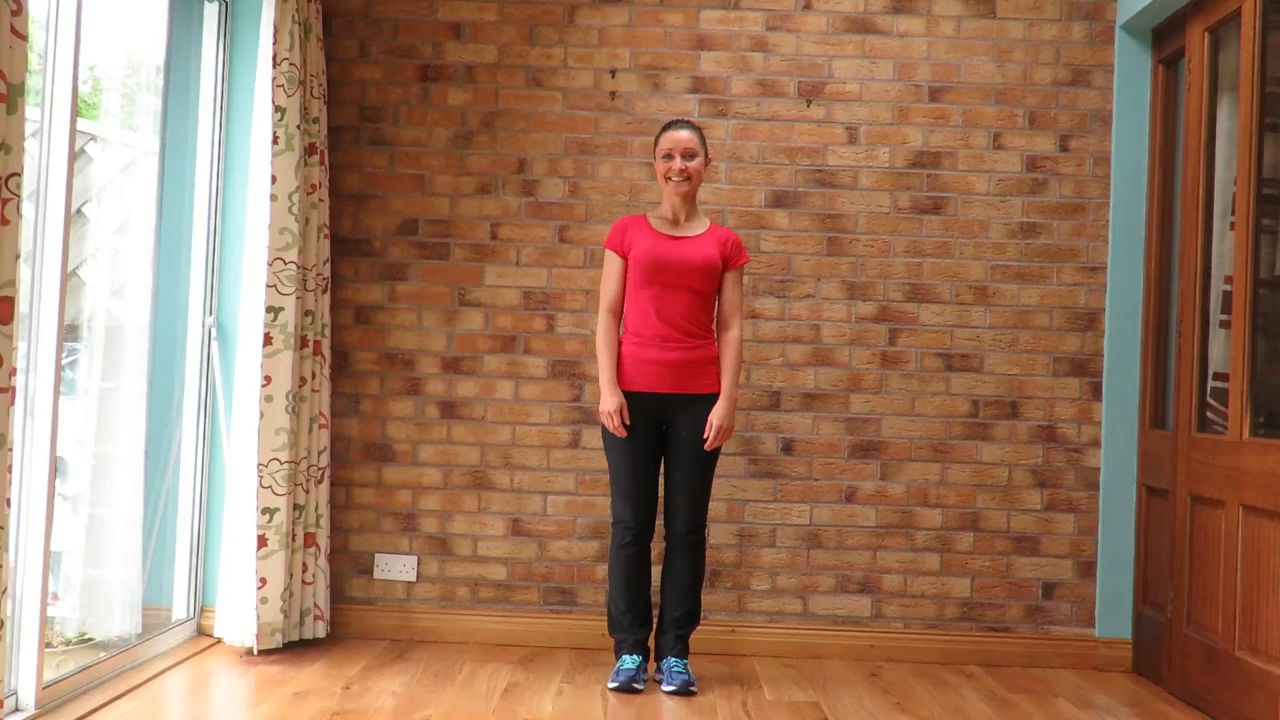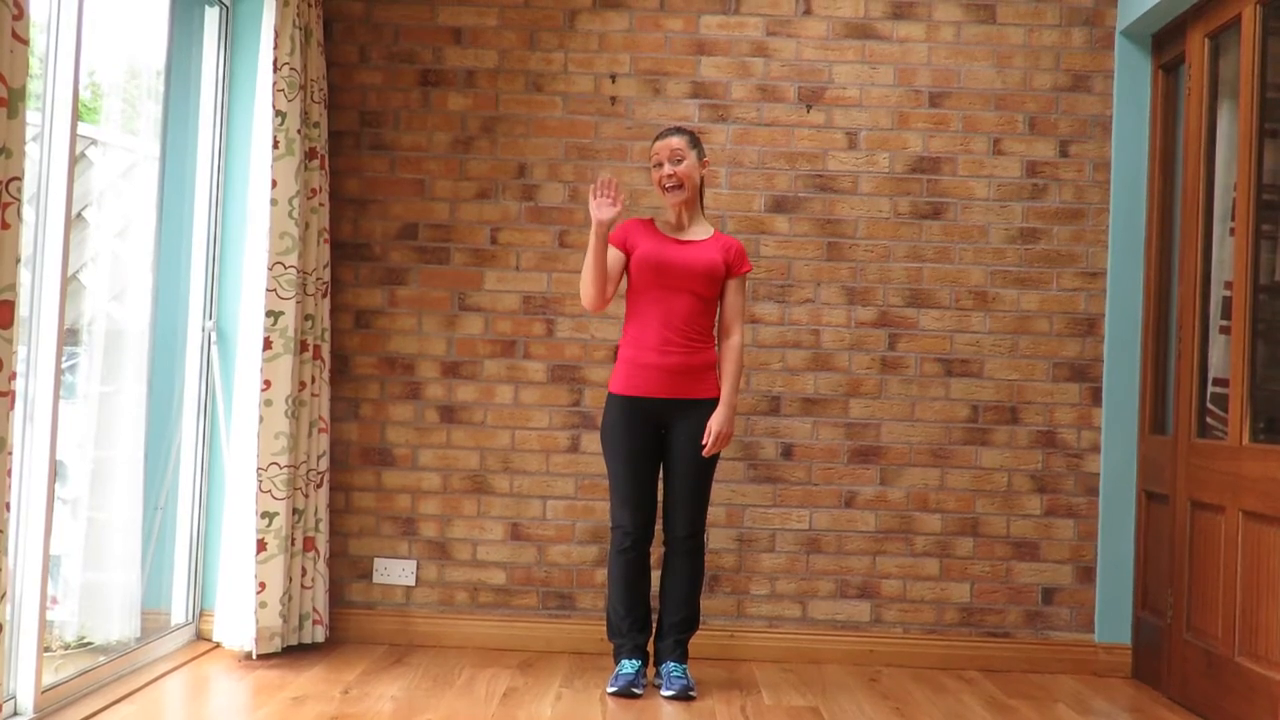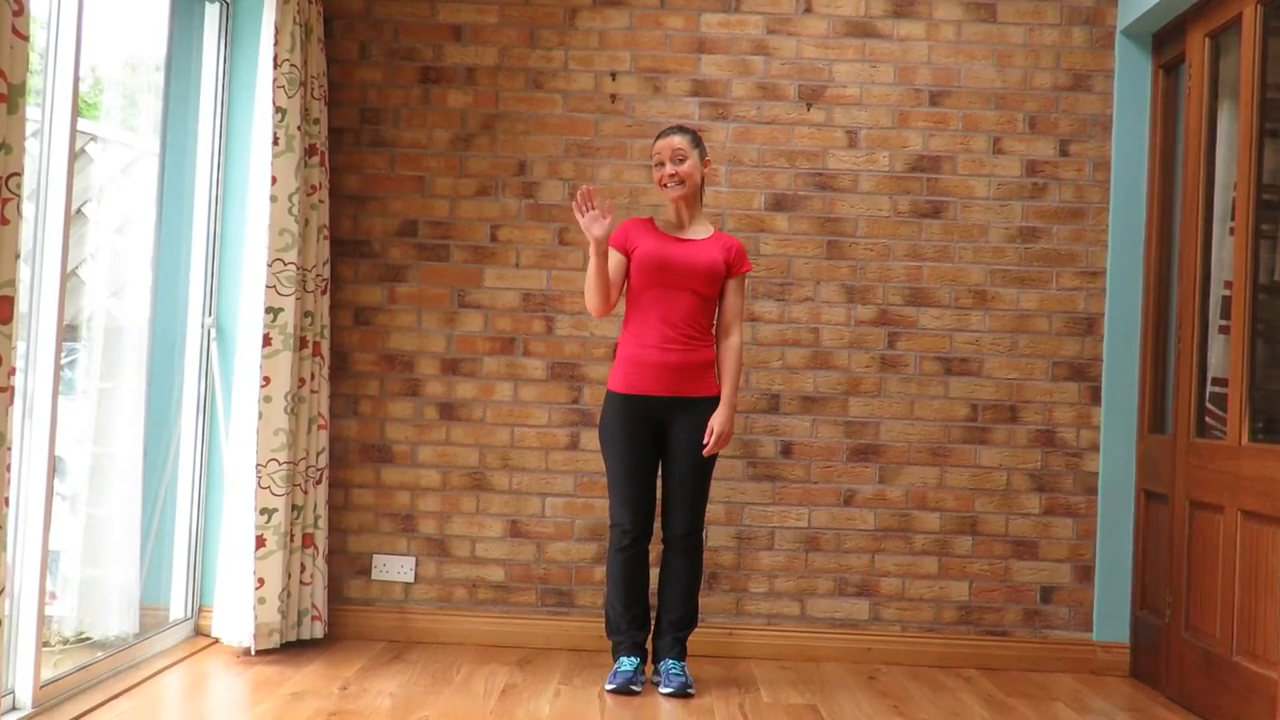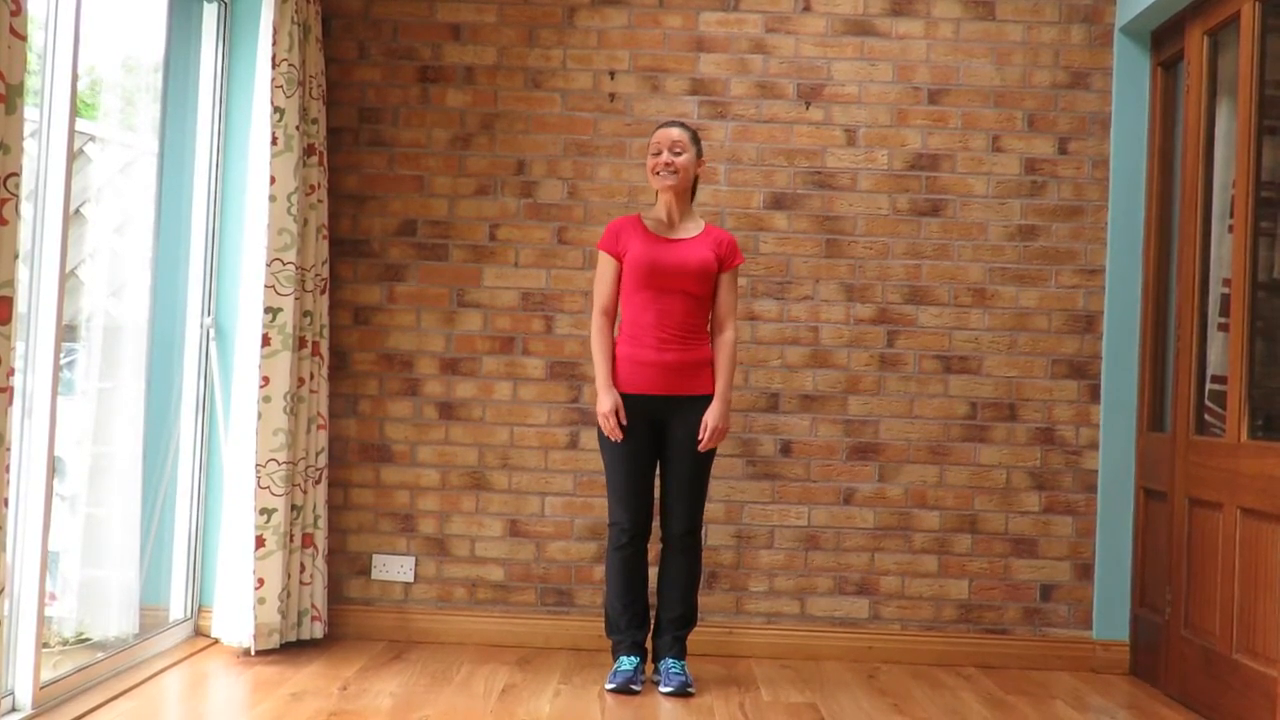
dt=0.7s
person 1, frame 1
left shoulder: (724, 243)
right shoulder: (627, 232)
left elbow: (730, 328)
right elbow: (608, 317)
left wrist: (727, 400)
right wrist: (607, 388)
left hip: (696, 399)
right hip: (634, 394)
left knee: (686, 528)
right knee: (630, 525)
left ankle: (674, 652)
right ankle: (630, 651)
person 1, frame 2
left shoulder: (728, 250)
right shoulder: (630, 233)
left elbow: (731, 335)
right elbow: (593, 301)
left wrist: (727, 406)
right wrist: (598, 230)
left hip: (695, 405)
right hip: (632, 399)
left knee: (686, 532)
right knee: (630, 529)
left ankle: (674, 657)
right ankle: (629, 655)
person 1, frame 3
left shoulder: (727, 249)
right shoulder: (632, 233)
left elbow: (730, 335)
right elbow: (600, 307)
left wrist: (728, 406)
right wrist: (595, 245)
left hip: (695, 403)
right hip: (630, 397)
left knee: (684, 531)
right knee: (629, 527)
left ankle: (672, 654)
right ankle: (628, 652)
person 1, frame 4
left shoulder: (720, 244)
right shoulder: (621, 232)
left elbow: (725, 329)
right elbow: (602, 316)
left wrist: (721, 401)
right wrist: (604, 388)
left hip: (691, 400)
right hip: (630, 397)
left knee: (682, 528)
right knee: (627, 526)
left ankle: (671, 653)
right ankle: (627, 651)
